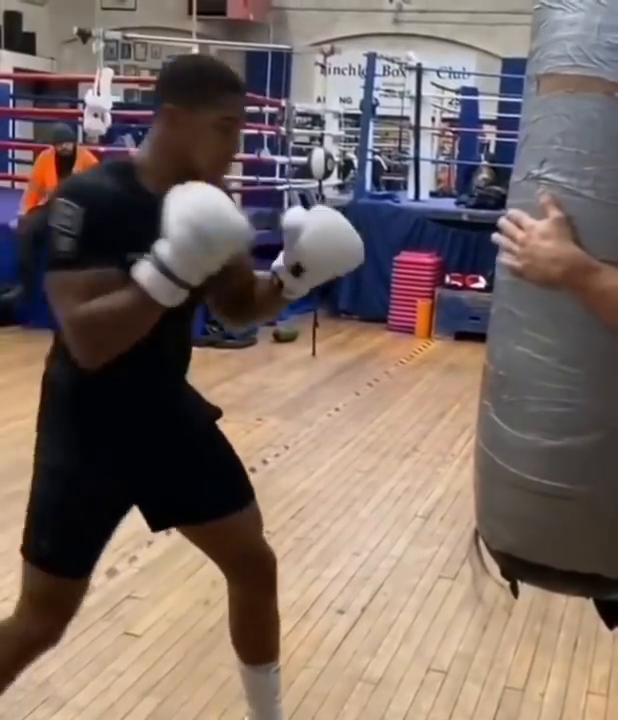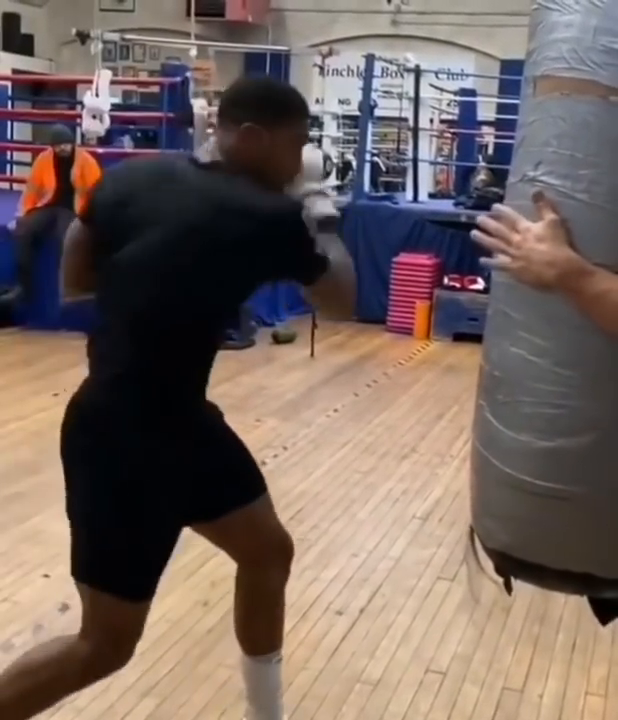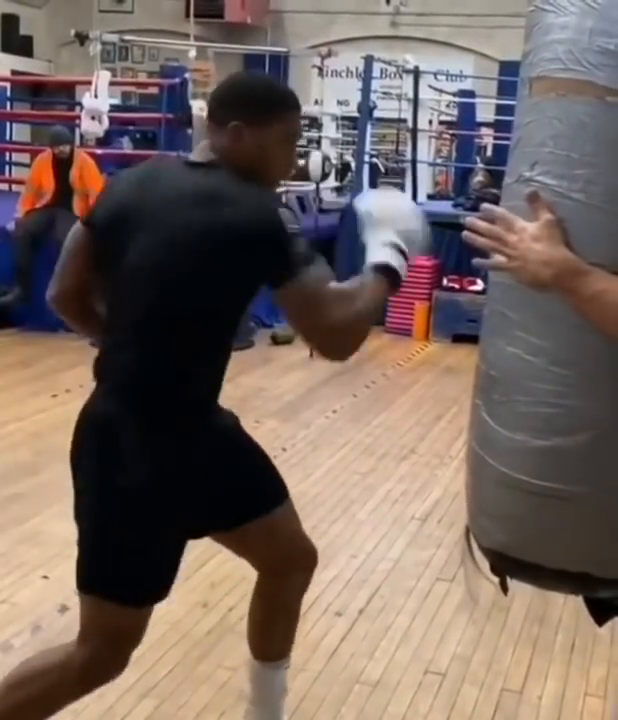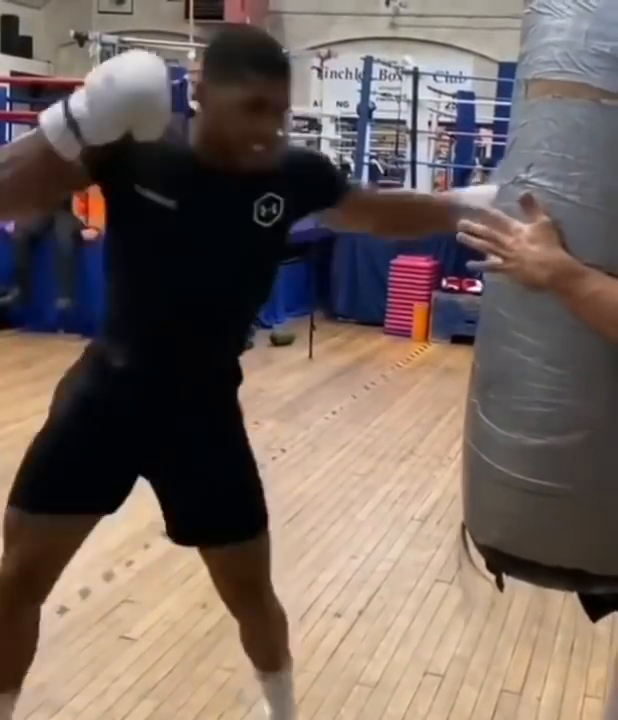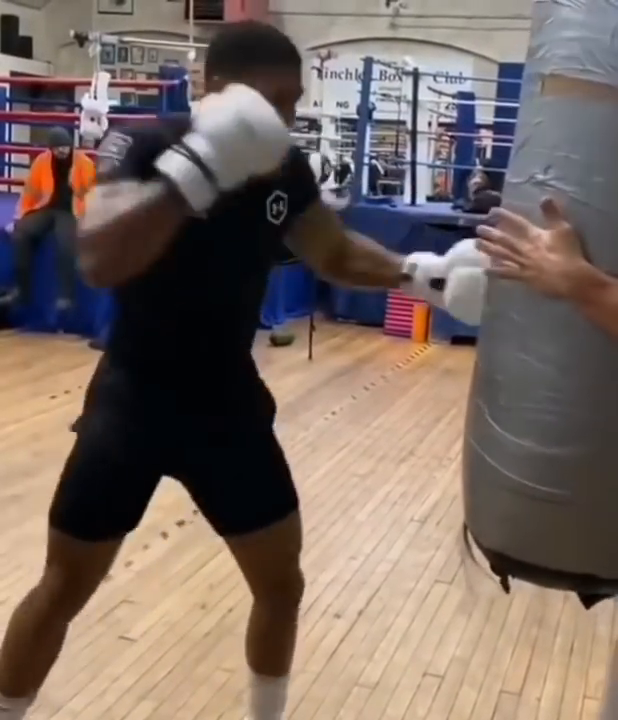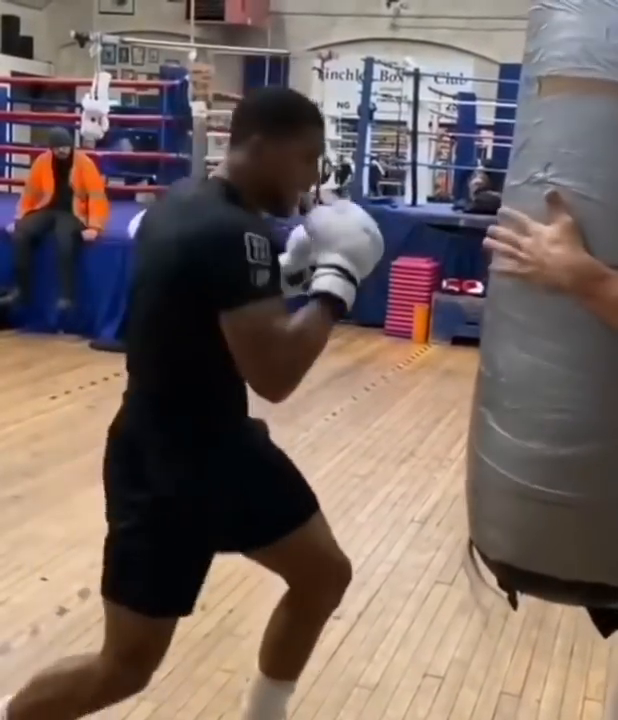
dt=0.2s
person 1, frame 1
left shoulder: (205, 197)
right shoulder: (86, 200)
left elbow: (240, 306)
right elbow: (85, 343)
left wrist: (289, 277)
right wrist: (171, 265)
left hip: (168, 414)
right hip: (90, 424)
left knee: (254, 566)
person 1, frame 2
left shoulder: (128, 176)
right shoulder: (268, 213)
left elbow: (76, 278)
right elbow: (339, 297)
right wrist: (311, 238)
left hip: (176, 422)
right hip: (123, 438)
left knee: (270, 553)
right knee: (105, 644)
person 1, frame 3
left shoulder: (132, 184)
right shoulder: (237, 209)
left elbow: (67, 299)
right elbow: (336, 334)
right wrist: (388, 256)
left hip: (193, 427)
right hip: (134, 446)
left knee: (293, 559)
right knee: (102, 654)
person 1, frame 4
left shoulder: (292, 171)
right shoulder: (131, 148)
left elbow: (397, 214)
left wrist: (477, 205)
right wrist: (77, 120)
left hip: (202, 407)
right hip: (107, 389)
left knee: (249, 593)
person 1, frame 5
left shoulder: (282, 167)
right shoulder: (142, 147)
left elbow: (341, 259)
right elbow: (98, 260)
left wrist: (420, 270)
right wrist: (191, 166)
left hip: (228, 402)
right hip: (135, 399)
left knee: (282, 583)
right knee: (63, 591)
person 1, frame 6
left shoulder: (188, 200)
right shoulder: (234, 231)
right elbow: (274, 375)
left wrist: (292, 263)
right wrist: (337, 277)
left hip: (220, 444)
right hip: (166, 465)
left knee: (326, 575)
right knee: (126, 665)
